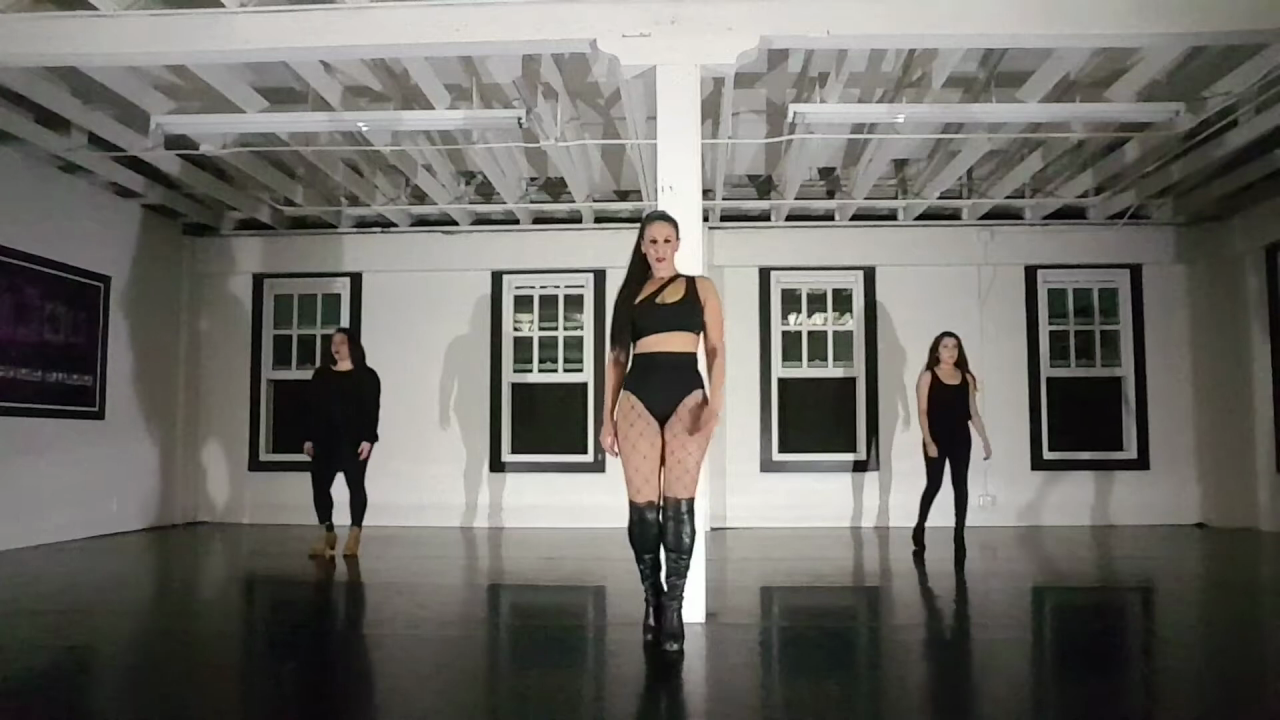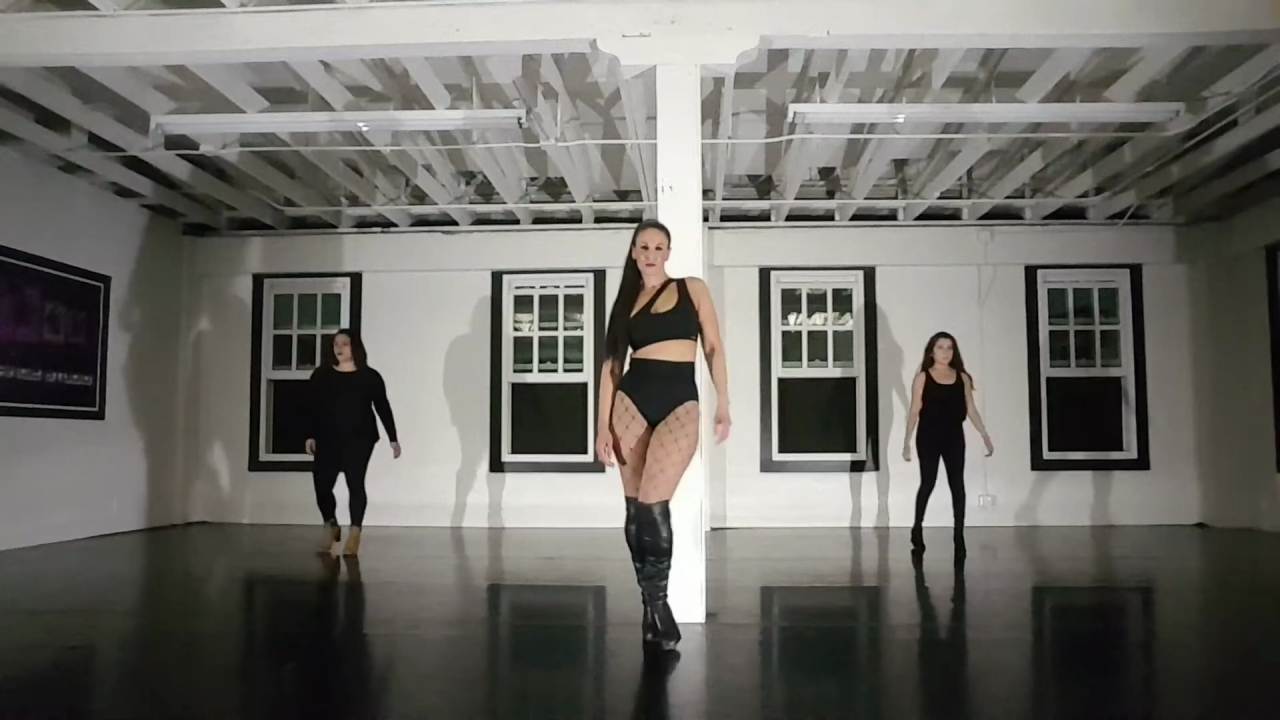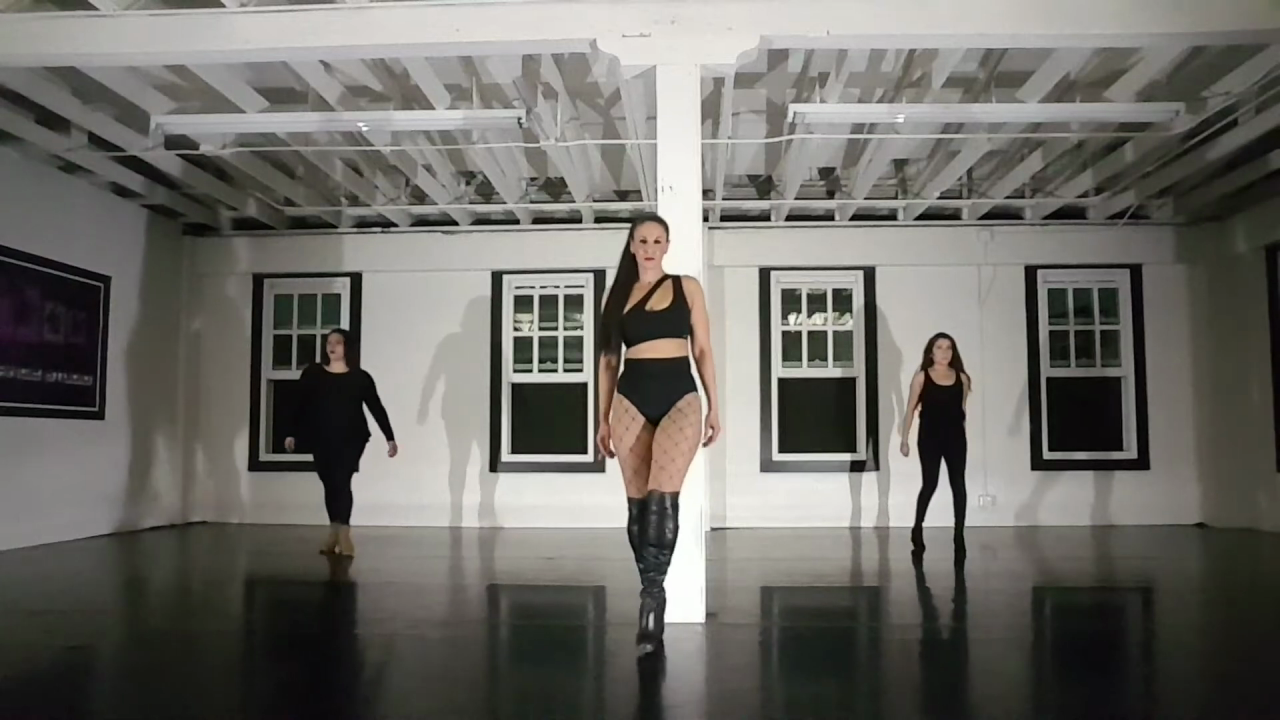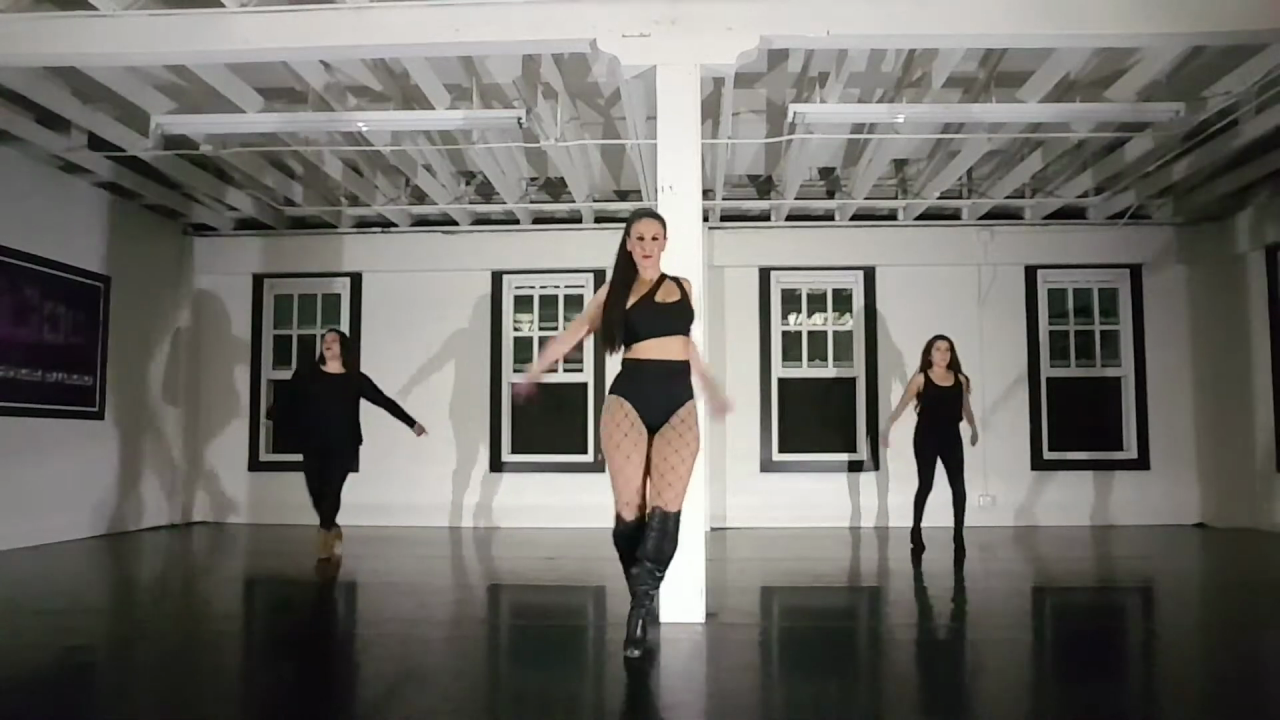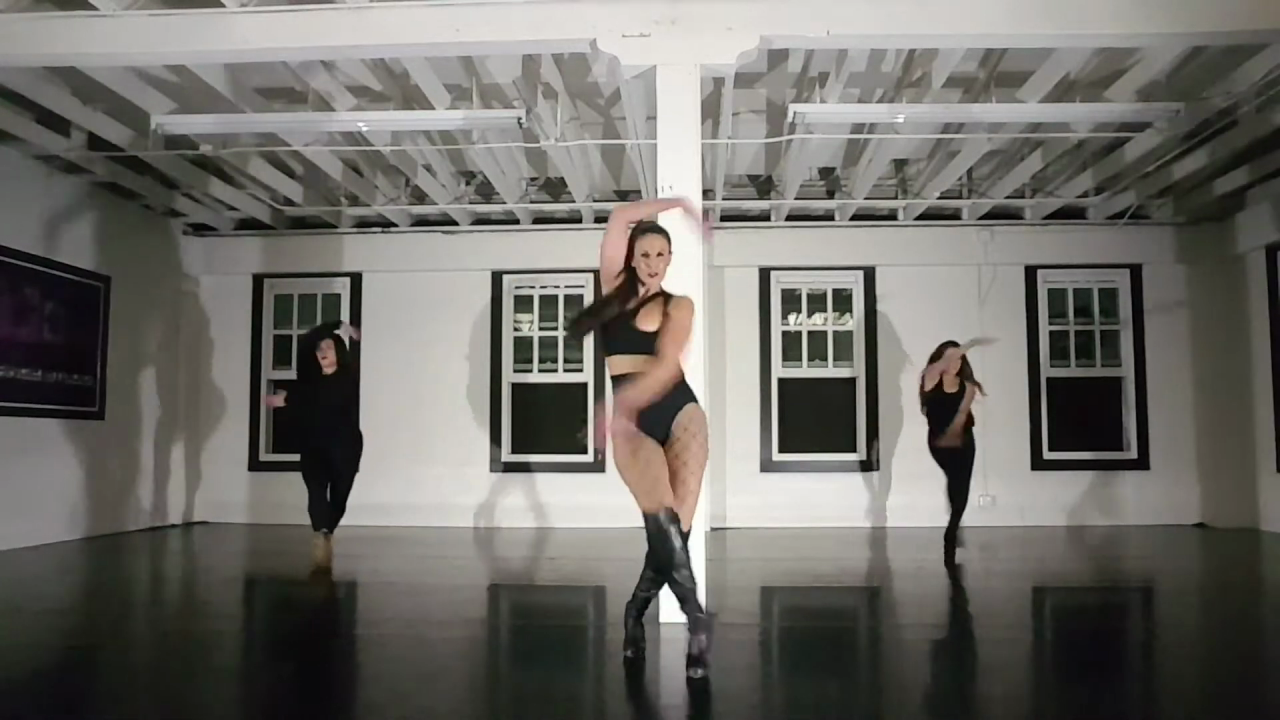
dt=0.4s
person 1, frame 1
left shoulder: (700, 287)
right shoulder: (630, 292)
left elbow: (716, 348)
right elbow: (616, 357)
left wrist: (715, 400)
right wrist: (607, 416)
left hip: (687, 394)
right hip: (638, 397)
left knee: (680, 504)
right knee: (643, 503)
left ankle: (673, 606)
right ankle: (652, 598)
person 1, frame 2
left shoulder: (693, 288)
right shoulder: (625, 300)
left elbow: (713, 347)
right elbow: (611, 364)
left wrist: (723, 403)
right wrist: (603, 424)
left hip: (680, 402)
right hip: (632, 402)
left knee: (654, 502)
right knee: (635, 505)
left ankle: (659, 602)
right ankle: (649, 602)
person 1, frame 3
left shoulder: (687, 287)
right shoulder: (618, 293)
left elbow: (702, 349)
right elbow: (609, 359)
left wrist: (715, 406)
right wrist: (603, 419)
left hip: (679, 396)
right hip: (631, 399)
left knee: (663, 495)
right knee: (639, 503)
left ankle: (651, 600)
right ankle: (653, 595)
person 1, frame 4
left shoulder: (683, 286)
right shoulder: (614, 291)
right elbow: (573, 334)
left wrist: (712, 388)
right wrist: (532, 374)
left hip: (678, 404)
right hip: (628, 400)
left knee: (667, 510)
right knee: (630, 512)
left ankle: (641, 606)
right ankle: (638, 588)
person 1, frame 5
left shoulder: (679, 306)
right shoulder: (615, 287)
left elbow: (669, 365)
right elbow: (618, 219)
left wrist: (619, 407)
right wrist: (676, 205)
left hip: (680, 413)
right hip: (633, 422)
left knee: (677, 526)
right knee: (662, 514)
left ankle: (637, 610)
right ankle: (697, 618)
person 2, frame 1
left shoulder: (366, 375)
right shoulder: (321, 374)
left elbow: (372, 410)
right elbow: (314, 408)
left wrist: (368, 438)
right wrist: (310, 438)
left hip: (354, 440)
right hip: (326, 440)
left knee: (356, 485)
right knee: (320, 485)
left ankle: (354, 535)
right ankle: (328, 535)
person 2, frame 2
left shoulder: (369, 377)
right shoulder: (321, 374)
left elbow: (383, 408)
right elbow: (313, 407)
left wrist: (393, 438)
right wrist: (311, 435)
left hip: (358, 440)
right hip: (327, 439)
left knee: (355, 484)
right knee: (322, 485)
left ankle: (354, 535)
right ankle: (332, 529)
person 2, frame 3
left shoulder: (360, 378)
right shoulder: (312, 374)
left elbow: (376, 408)
right elbow: (301, 406)
left wrist: (390, 437)
right wrist: (293, 434)
left hip: (350, 440)
right hip: (321, 440)
left knee: (341, 482)
right knee: (330, 485)
left ankle: (344, 533)
right ankle: (335, 532)
person 2, frame 4
left shoulder: (356, 379)
right shoulder: (306, 373)
left elbow: (384, 401)
right elbow: (288, 398)
left wrist: (412, 423)
right wrist: (273, 416)
left hip: (343, 443)
right hip: (313, 443)
left knee: (332, 489)
right knee: (316, 490)
left ankle: (325, 534)
right ankle: (332, 529)
person 2, frame 5
left shoulder: (347, 378)
right shoulder: (310, 371)
left elbow: (328, 401)
right elbow: (306, 340)
left wrist: (287, 399)
right wrist: (340, 326)
left hip: (344, 447)
right hip: (312, 445)
left knee: (338, 496)
right knee: (316, 493)
left ankle: (325, 536)
right ankle: (321, 540)
person 3, frame 1
left shoulder: (967, 378)
right shoulder: (928, 376)
left elbow: (973, 412)
right elbow: (922, 411)
left wrist: (985, 439)
right wrist: (928, 440)
left hip: (961, 437)
right hip: (937, 438)
left knee: (960, 486)
right knee: (934, 484)
left ankle: (959, 536)
right ankle: (919, 528)
person 3, frame 2
left shoulder: (962, 378)
right shoulder: (923, 377)
left elbow: (971, 410)
right elbow: (914, 410)
left wrist: (985, 436)
right wrist: (907, 441)
left hip: (954, 437)
right hip: (928, 437)
left knee: (957, 485)
right knee: (927, 484)
left ankle: (959, 536)
right ankle: (917, 529)
person 3, frame 3
left shoulder: (962, 378)
right shoulder: (922, 377)
left elbow: (962, 409)
right elbow: (911, 408)
left wrist: (964, 437)
right wrist: (904, 438)
left hip: (955, 437)
right hip: (930, 437)
left knee: (958, 485)
right knee: (930, 484)
left ankle: (959, 536)
right ankle: (917, 530)
person 3, frame 4
left shoulder: (960, 379)
right shoulder: (920, 379)
left elbow: (965, 406)
right elbow: (903, 404)
left wrist: (974, 429)
right wrist: (887, 428)
left hip: (951, 437)
right hip: (926, 437)
left knee: (958, 485)
right knee: (925, 484)
left ankle: (958, 536)
right ankle: (916, 531)
person 3, frame 5
left shoulder: (968, 386)
right shoulder: (932, 378)
left elbow: (963, 412)
right elbow: (943, 363)
left wrist: (953, 431)
right wrist: (970, 345)
left hip: (962, 441)
right hip: (939, 440)
left knee: (962, 488)
right knee: (955, 479)
left ankle: (951, 534)
right ankle: (954, 531)
